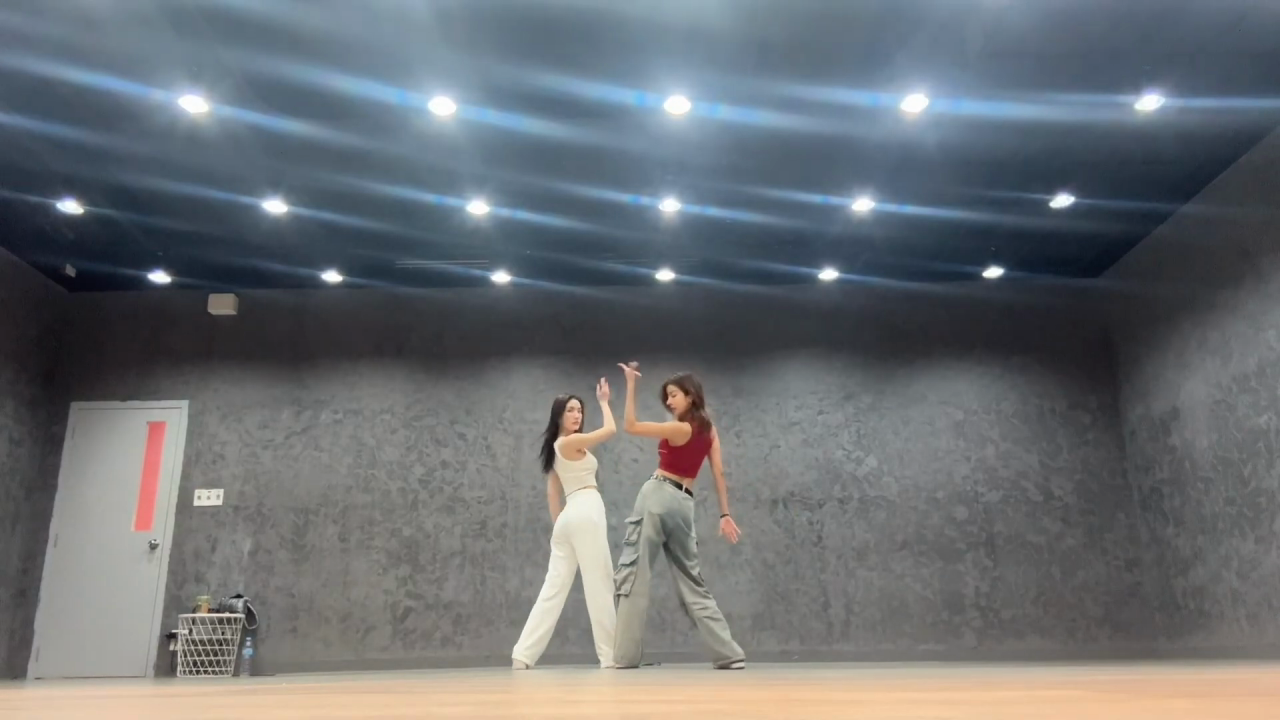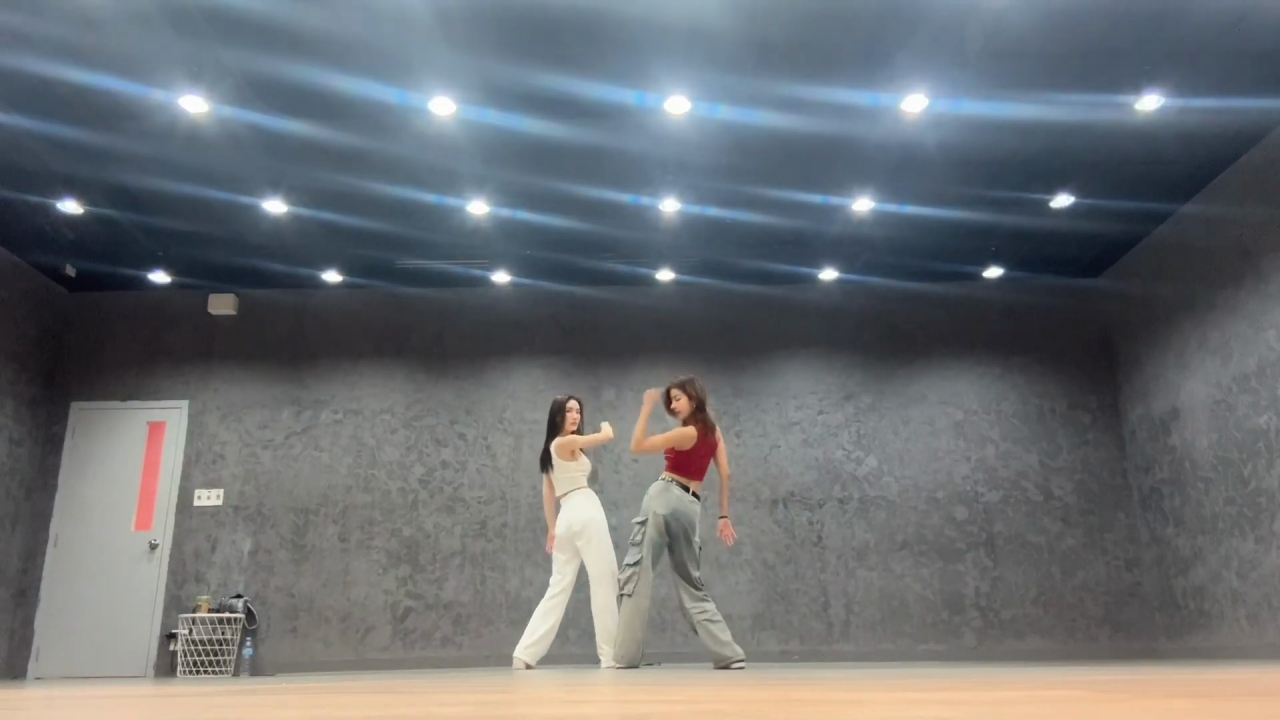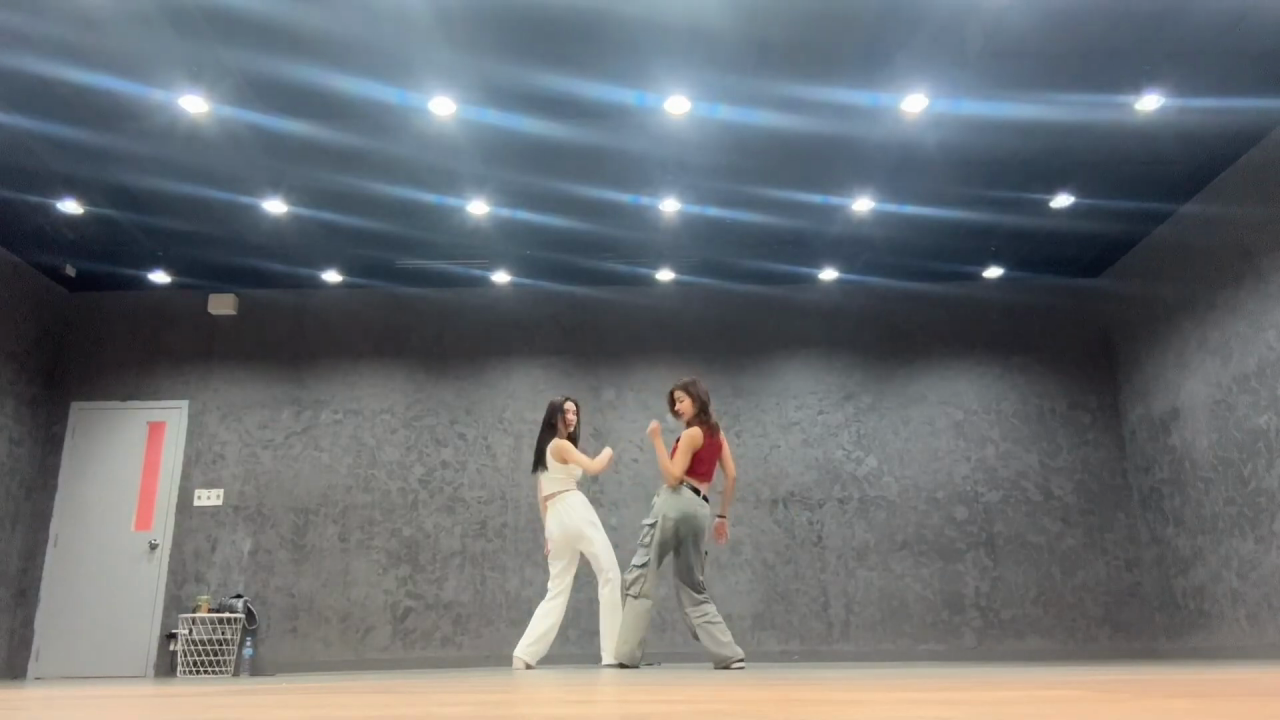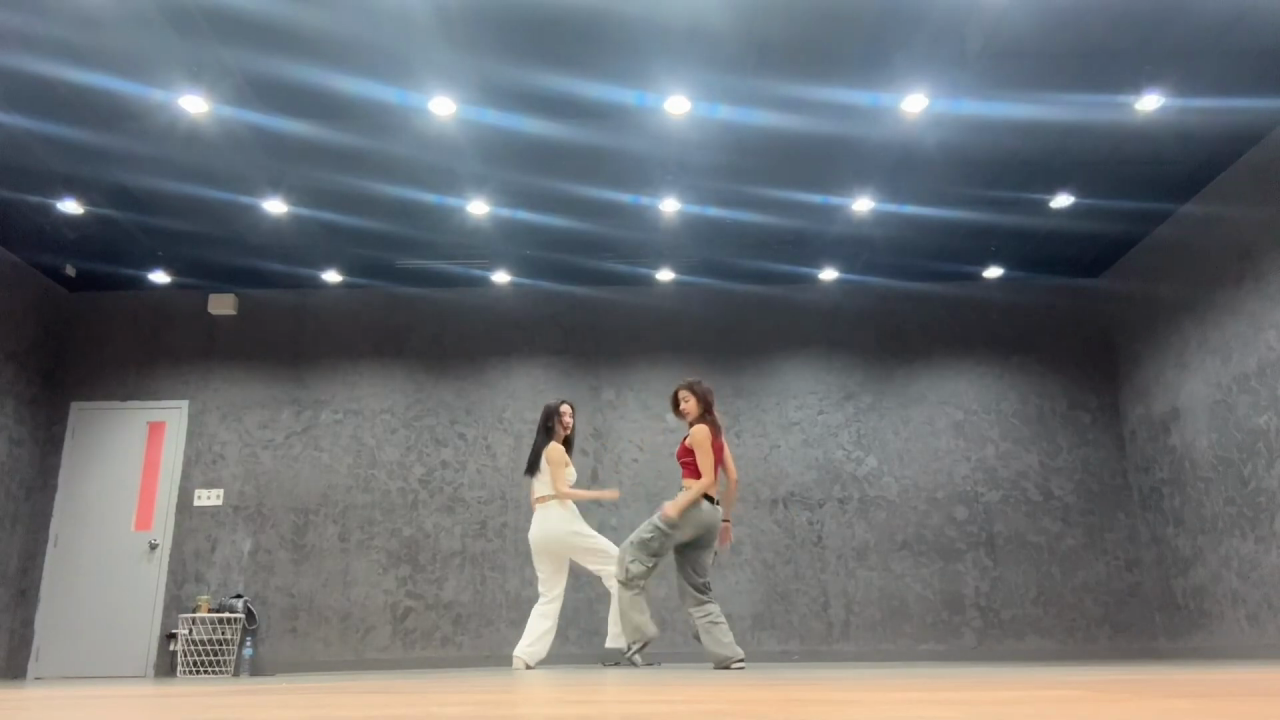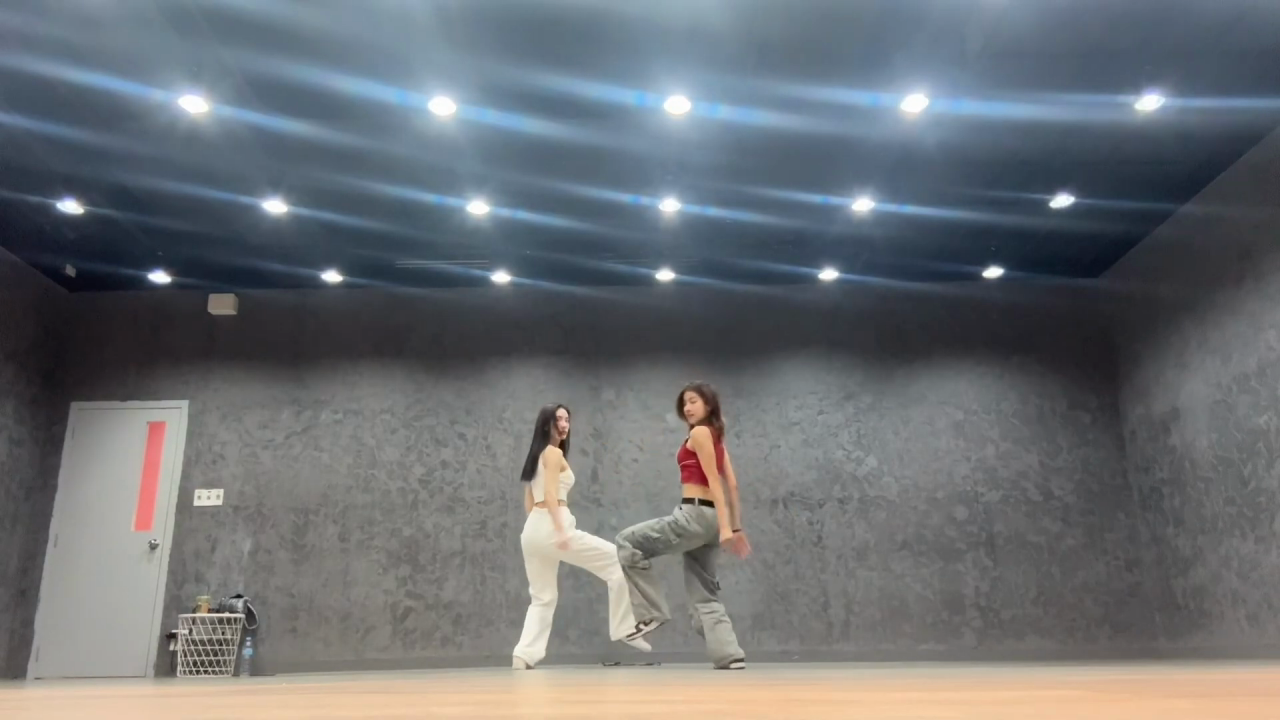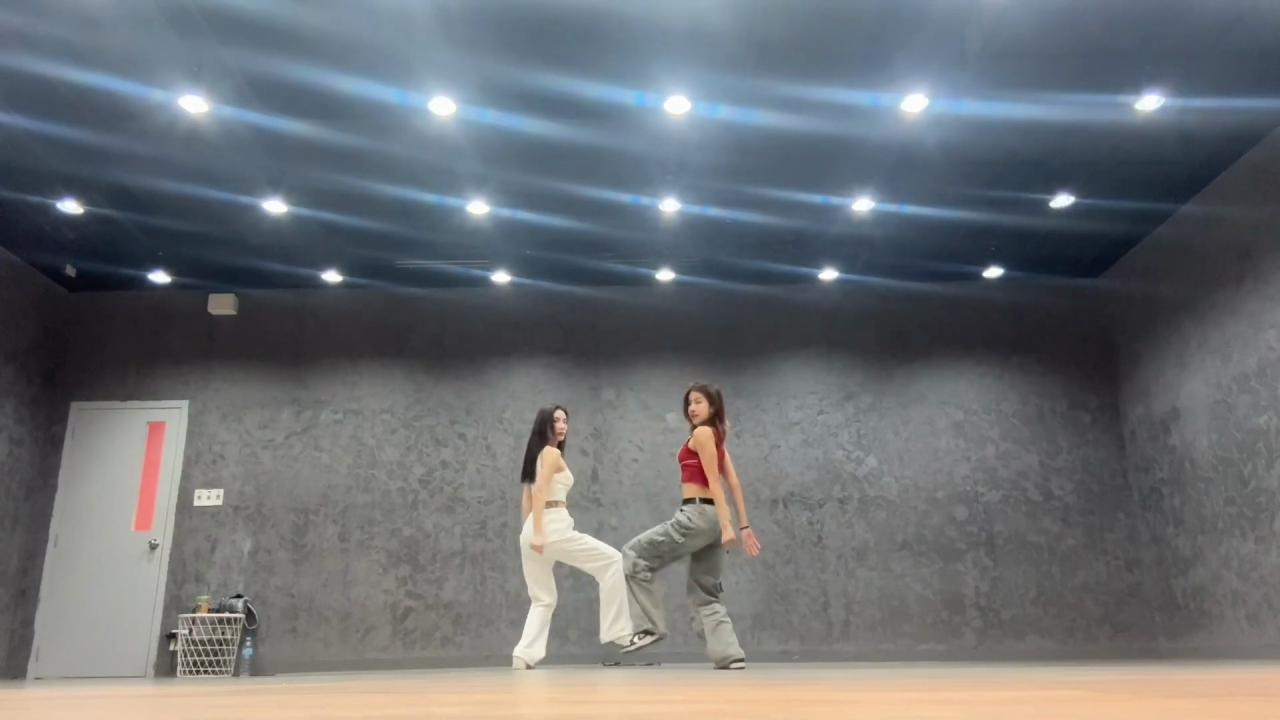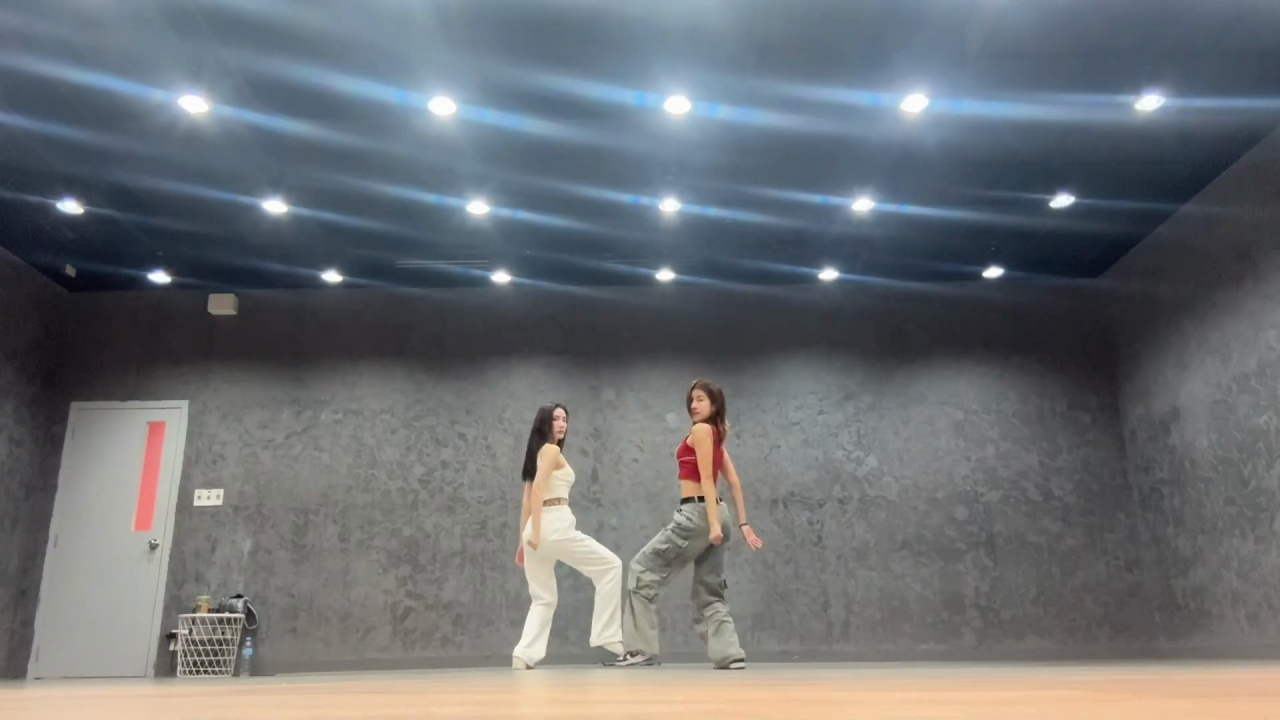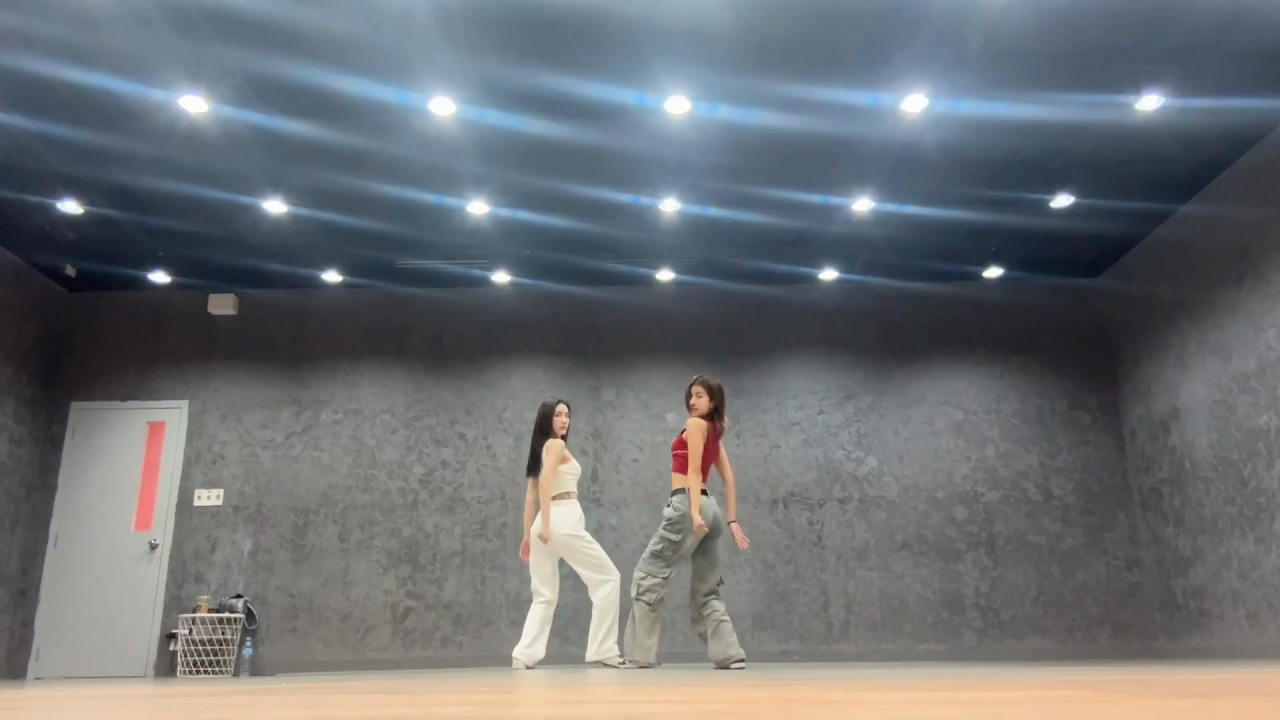
dt=0.1s
person 1, frame 1
left shoulder: (680, 429)
right shoulder: (708, 428)
left elbow: (630, 425)
right elbow: (719, 472)
left wrist: (631, 385)
right wrist: (725, 514)
left hip: (656, 497)
right hip: (682, 504)
left knee: (633, 575)
right knee: (691, 581)
left ankle: (625, 655)
right ankle: (729, 653)
person 1, frame 2
left shoulder: (686, 433)
right shoulder: (712, 431)
left elbow: (636, 447)
right elbow: (725, 474)
left wrist: (647, 407)
right wrist: (724, 516)
left hip: (664, 498)
right hip: (689, 507)
left knee: (637, 575)
right knee: (692, 585)
left ankle: (626, 656)
right ankle: (729, 654)
person 1, frame 3
left shoulder: (693, 433)
right shoulder: (715, 431)
left elbow: (672, 476)
right elbow: (731, 475)
left wrist: (657, 439)
right wrist: (723, 516)
left hip: (677, 504)
right hip: (700, 510)
left knee: (640, 577)
right knee: (693, 589)
left ankle: (628, 651)
right ankle: (728, 654)
person 1, frame 4
left shoulder: (699, 431)
right shoulder: (715, 432)
left elbow: (708, 478)
right elbow: (732, 478)
left wrist: (677, 504)
right wrist: (726, 519)
left hip: (692, 509)
right hip: (710, 513)
left knee: (631, 559)
right knee: (697, 589)
left ankle: (638, 634)
right ankle: (728, 654)
person 1, frame 5
left shoulder: (700, 433)
right shoulder: (715, 436)
left elbow: (713, 481)
right elbow: (731, 483)
left wrist: (723, 525)
right wrist: (736, 528)
left hip: (695, 515)
right hip: (708, 518)
left knee: (629, 542)
right knee: (704, 593)
left ankle: (652, 613)
right ankle: (728, 653)
person 1, frame 6
left shoulder: (702, 433)
right shoulder: (717, 436)
left elbow: (714, 481)
right elbow: (735, 483)
left wrist: (726, 525)
right wrist: (745, 526)
left hip: (698, 514)
right hip: (711, 517)
left knee: (634, 554)
right knee: (706, 594)
left ankle: (649, 626)
right ankle: (729, 654)
person 1, frame 7
left shoulder: (702, 430)
right shoulder: (717, 435)
left elbow: (706, 478)
right elbow: (735, 482)
left wrist: (714, 521)
right wrist: (743, 523)
left hip: (697, 515)
right hip: (713, 516)
left knee: (643, 567)
right knee: (709, 593)
left ankle: (640, 648)
right ankle: (729, 654)
person 1, frame 8
left shoulder: (696, 424)
right shoulder: (714, 432)
left elbow: (694, 470)
right elbow: (729, 479)
left wrist: (694, 510)
right wrist: (731, 521)
left hip: (685, 507)
right hip: (708, 509)
left knee: (649, 574)
right knee: (706, 591)
left ankle: (640, 654)
right ankle: (729, 654)
person 2, frame 1
left shoulder: (555, 448)
right shoulder: (570, 440)
right elbow: (610, 429)
left wrist: (556, 525)
right wrist: (603, 401)
left hip: (567, 516)
right hip: (587, 512)
left knee: (554, 588)
right knee: (599, 584)
left ankle: (523, 654)
right ankle: (610, 655)
person 2, frame 2
left shoulder: (552, 450)
right shoulder: (564, 442)
left elbow: (547, 493)
right elbow: (607, 436)
left wrist: (551, 531)
right wrist: (604, 424)
left hip: (566, 518)
right hip: (585, 512)
left knee: (558, 589)
right knee: (603, 584)
left ankle: (524, 654)
right ankle: (611, 656)
person 2, frame 3
left shoulder: (545, 449)
right shoulder: (560, 444)
right elbow: (595, 467)
left wrist: (550, 534)
right wrist: (607, 453)
left hip: (554, 521)
right hip: (575, 513)
left knee: (557, 592)
right knee: (611, 579)
left ankle: (525, 653)
right ankle: (613, 653)
person 2, frame 4
left shoulder: (540, 452)
right shoulder: (556, 449)
right elbow: (561, 491)
right wrist: (600, 494)
left hip: (539, 528)
right hip: (562, 522)
left knee: (549, 596)
right knee: (617, 567)
left ankle: (525, 654)
right ankle: (621, 638)
person 2, frame 5
left shoulder: (537, 455)
right shoulder: (554, 452)
right elbow: (550, 493)
right wrist: (561, 531)
left hip: (532, 531)
right hip: (553, 528)
left knee: (543, 599)
right knee: (615, 561)
left ankle: (525, 654)
right ankle: (625, 629)
person 2, frame 6
left shoulder: (535, 456)
right shoulder: (552, 453)
right elbow: (541, 491)
right wrist: (539, 533)
left hip: (530, 532)
right hip: (553, 526)
left knee: (542, 600)
right knee: (613, 561)
left ankle: (524, 655)
right ankle: (618, 630)
person 2, frame 7
left shoulder: (535, 454)
right shoulder: (551, 450)
right elbow: (539, 487)
left wrist: (523, 541)
right wrist: (536, 531)
left hip: (538, 530)
right hip: (555, 525)
left knee: (543, 599)
right knee: (610, 567)
left ankle: (524, 655)
right ankle: (607, 638)
person 2, frame 8
left shoulder: (540, 449)
right shoulder: (556, 445)
left elbow: (530, 496)
right elbow: (546, 481)
left wrist: (527, 535)
right wrist: (547, 524)
left hip: (545, 524)
right hip: (564, 521)
left knee: (544, 597)
right knee: (607, 578)
left ankle: (524, 655)
right ankle: (604, 649)
